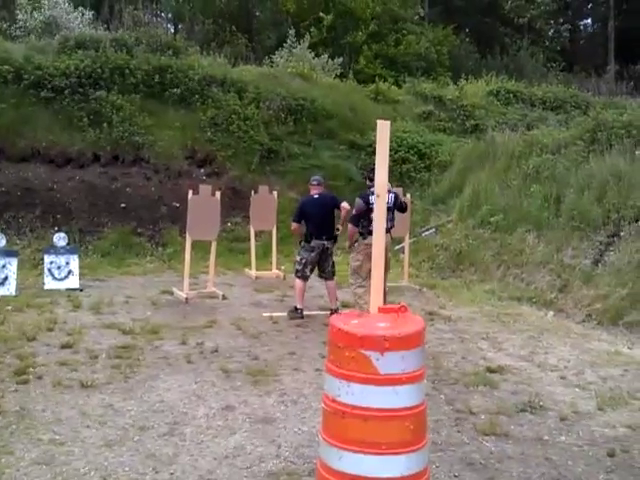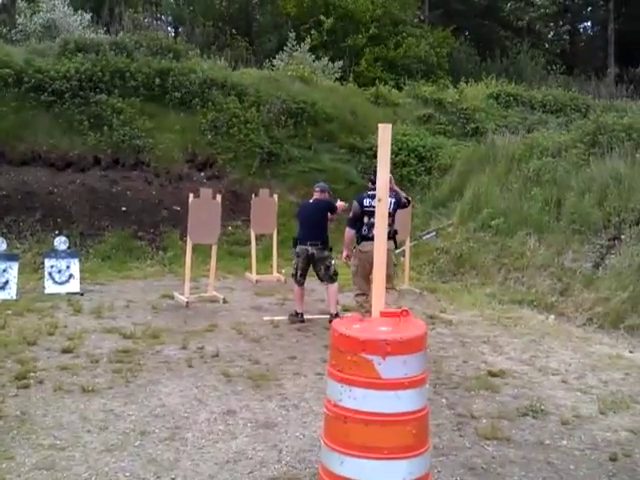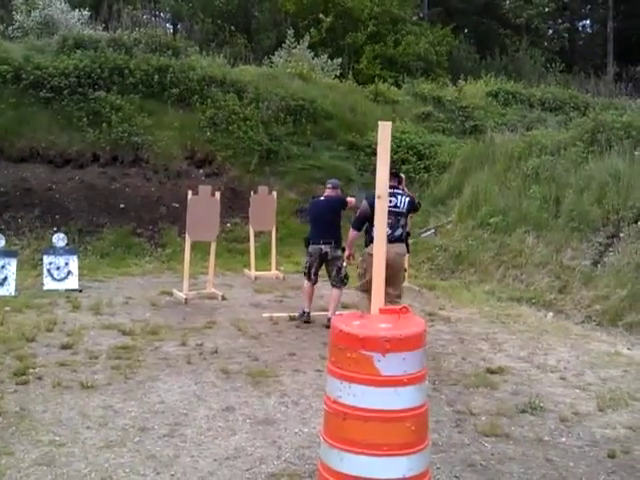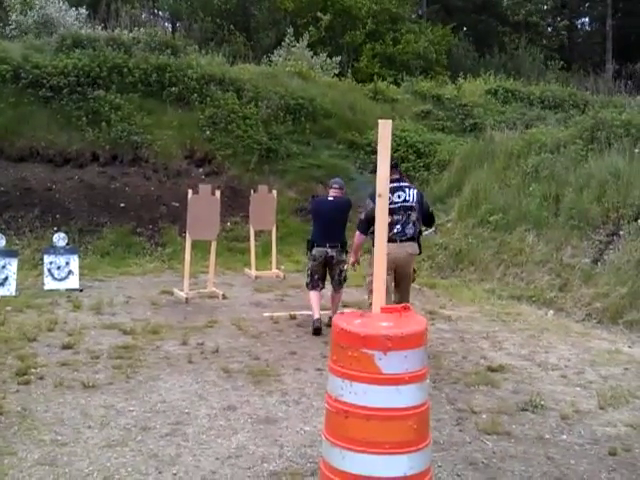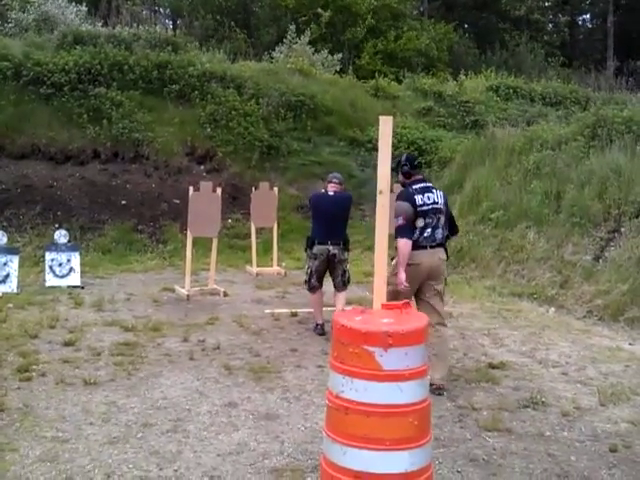
dt=0.4s
person 1, frame 1
left shoulder: (364, 196)
right shoulder: (392, 195)
left elbow: (353, 222)
right elbow: (404, 208)
left wrist: (350, 240)
left hip: (366, 241)
right hip: (385, 240)
left knee: (358, 280)
person 1, frame 2
left shoulder: (361, 199)
right shoulder: (393, 199)
left elbow: (351, 226)
right elbow: (407, 201)
left wrist: (346, 249)
right wrist: (394, 187)
left hip: (365, 247)
right hip: (386, 247)
left knee: (362, 288)
right knee: (388, 287)
person 1, frame 3
left shoulder: (372, 198)
right shoulder: (406, 199)
left elbow: (356, 225)
right elbow: (416, 206)
left wrist: (348, 248)
right wrist: (404, 189)
right hip: (398, 250)
left knee: (366, 289)
right knee: (394, 295)
person 1, frame 4
right shoulder: (416, 194)
left elbow: (363, 228)
right elbow: (429, 221)
left wrist: (354, 253)
left hip: (384, 250)
right hip: (409, 249)
right knee: (402, 298)
person 1, frame 5
left shoulder: (405, 197)
right shoulder: (439, 194)
left elbow: (403, 236)
right elbow: (452, 230)
left wrist: (400, 270)
left hip: (414, 258)
right hip: (437, 257)
right knee: (435, 319)
right ankle: (438, 379)
person 2, frame 1
left shoulder: (304, 203)
right shoulder: (330, 198)
left elbow: (294, 227)
right elbow: (346, 208)
left wrist: (302, 236)
right wrist: (341, 224)
left hip: (311, 243)
right hip: (328, 242)
left knee: (300, 276)
right knee: (329, 277)
left ankle: (298, 309)
right ankle: (334, 309)
person 2, frame 2
left shoulder: (302, 208)
right shoulder: (325, 203)
right elbow: (340, 208)
left wrist: (328, 216)
right wrist: (338, 205)
left hip: (301, 247)
right hip: (320, 248)
left knee: (299, 281)
right knee: (331, 280)
left ankle: (299, 313)
right ankle: (334, 314)
person 2, frame 3
left shoulder: (312, 204)
right shoulder: (337, 201)
right elbow: (352, 202)
right wrist: (348, 199)
left hip: (313, 247)
right hip: (332, 248)
left knee: (309, 280)
right knee: (338, 283)
left ankle: (306, 312)
right ankle: (330, 317)
person 2, frame 4
left shoulder: (316, 203)
right shoulder: (345, 203)
left hip: (317, 250)
right hip: (337, 251)
left knee: (314, 286)
right knee: (337, 286)
left ankle: (317, 319)
right ankle: (333, 317)
person 2, frame 5
left shoulder: (315, 198)
right shoulder: (347, 199)
left hip: (317, 248)
right hip: (339, 249)
left knee: (315, 287)
right knee: (341, 288)
left ankle: (319, 324)
